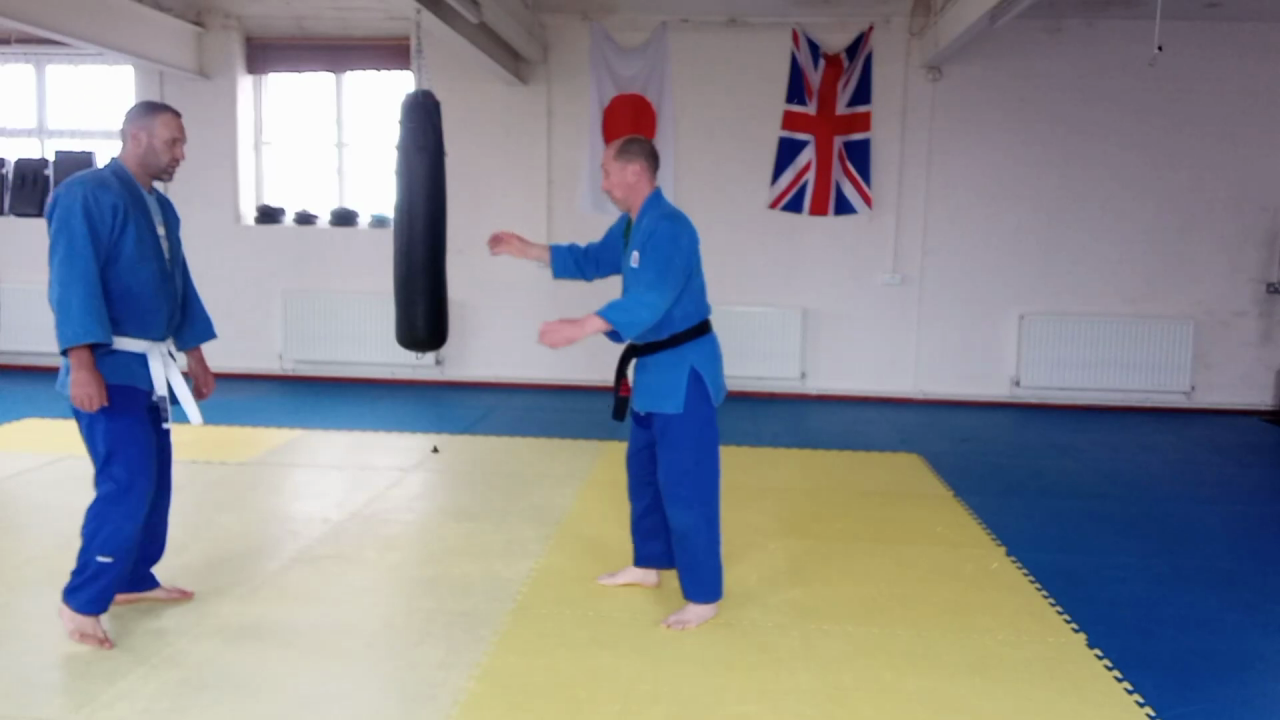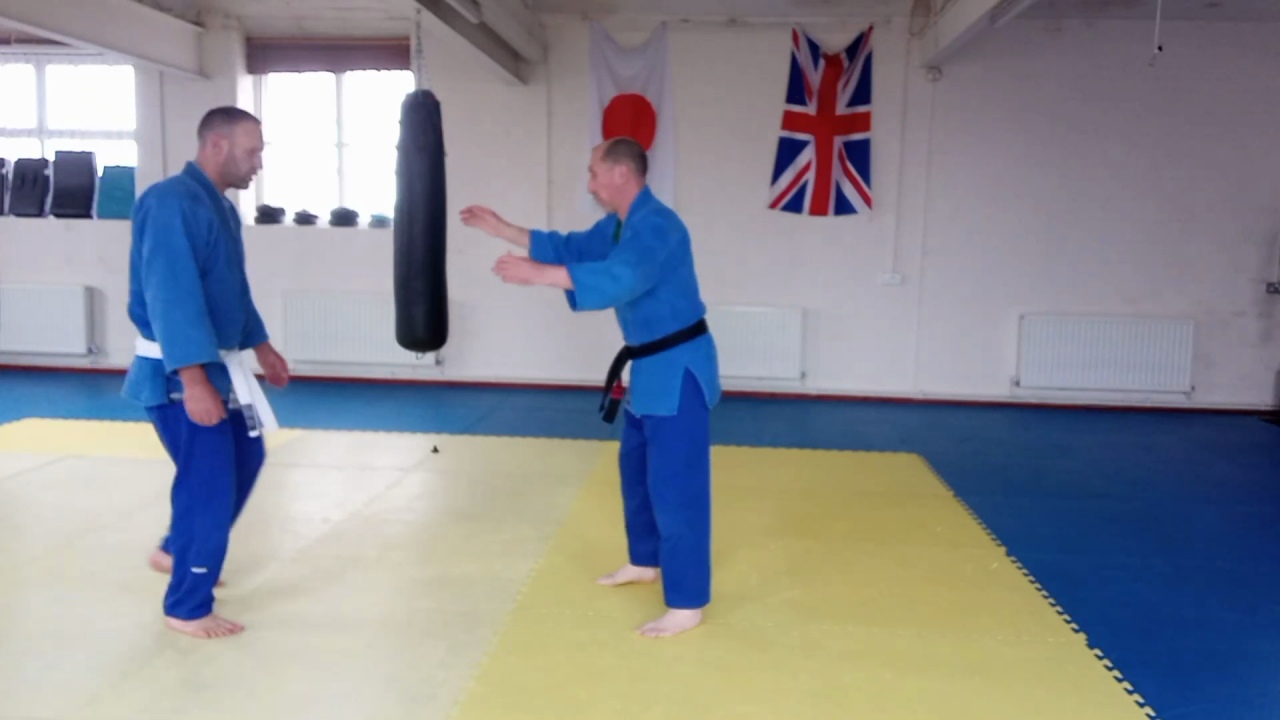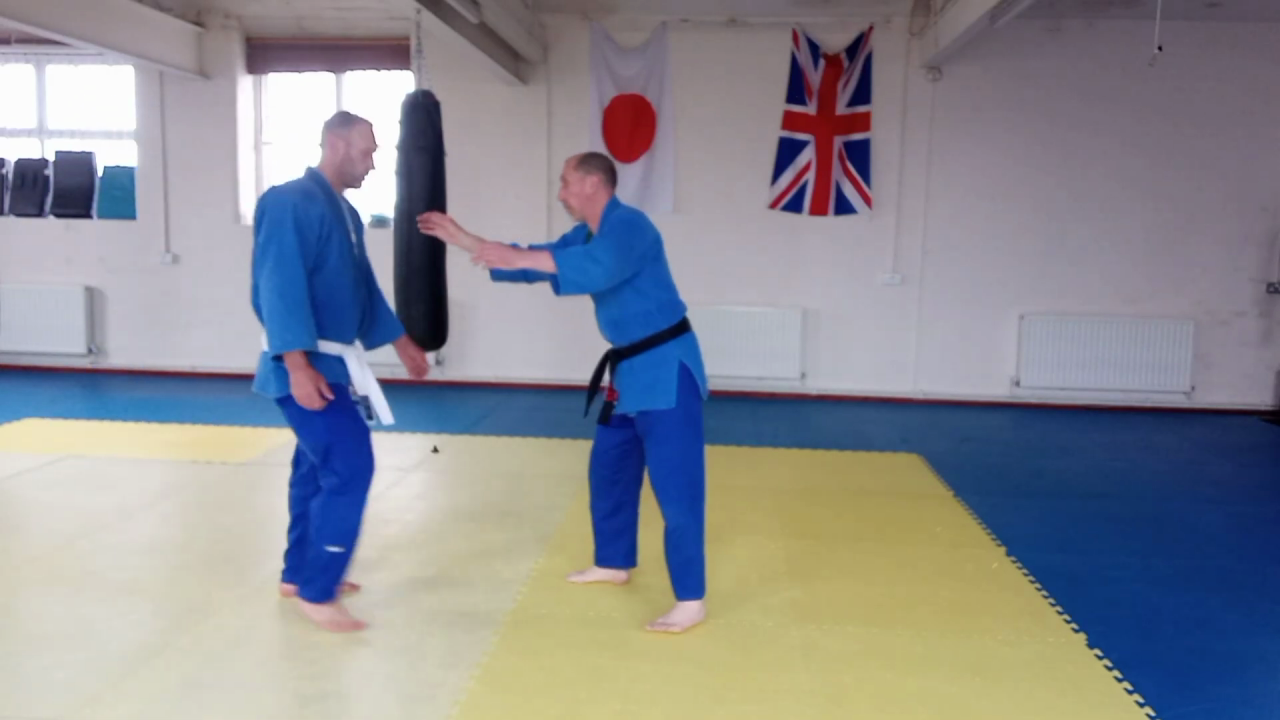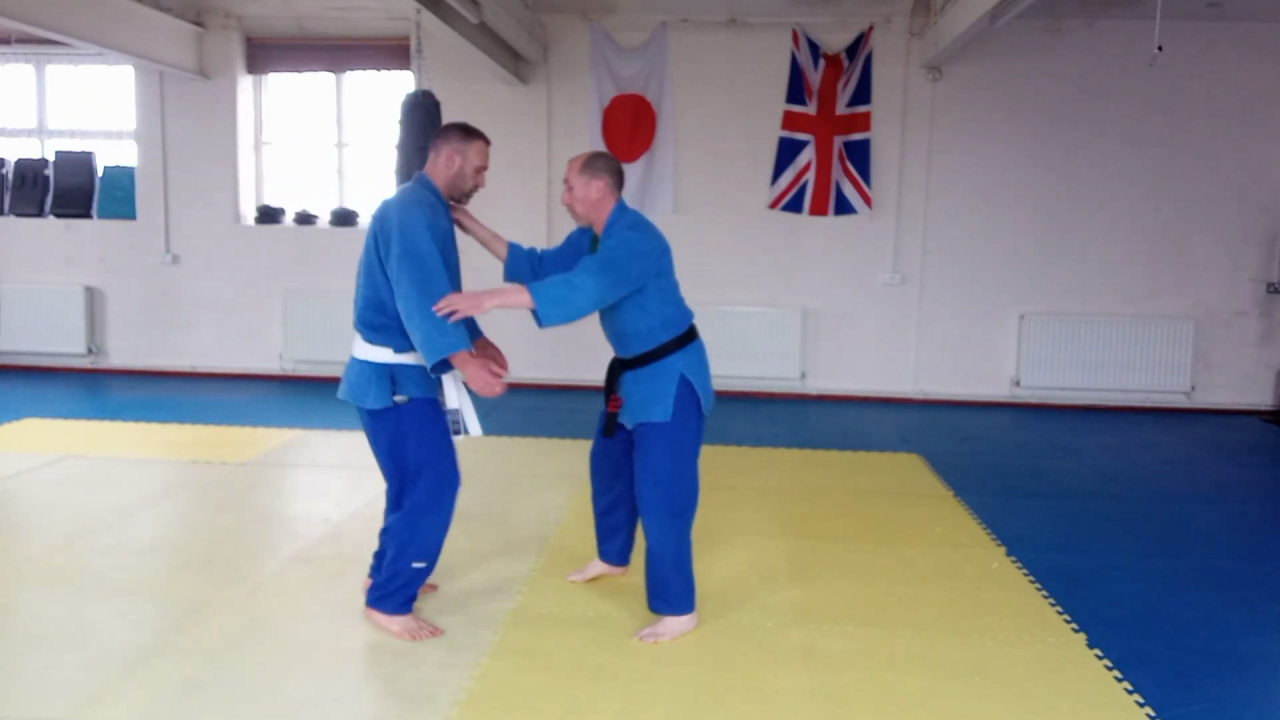
dt=0.7s
person 1, frame 1
left shoulder: (160, 206)
right shoulder: (87, 194)
left elbow: (178, 285)
right elbow: (74, 284)
left wrist: (195, 355)
right wrist: (81, 363)
left hip: (150, 365)
right hip: (107, 367)
left knee: (151, 481)
right knee: (127, 484)
left ankle: (133, 580)
right ankle: (82, 601)
person 1, frame 2
left shoulder: (219, 206)
right shoulder: (172, 204)
right elbow: (173, 298)
left wrist: (261, 346)
right wrist: (194, 380)
left hip: (214, 365)
right hip: (179, 373)
left knee: (243, 461)
right knee: (208, 485)
left ankle: (178, 550)
right ankle: (186, 606)
person 1, frame 3
left shoulder: (344, 212)
right shoulder: (289, 203)
left elbow: (363, 287)
right elbow: (280, 290)
left wrist: (401, 341)
right wrist: (297, 365)
left hip: (336, 360)
right hip: (306, 365)
left knee: (318, 470)
right knee: (349, 469)
left ankle: (301, 573)
right ankle: (317, 591)
person 1, frame 4
left shoulder: (428, 210)
right shoulder: (413, 211)
left elbow: (440, 296)
right elbow: (421, 299)
left wrist: (479, 342)
right wrist: (466, 362)
left hip: (399, 369)
right hip: (394, 373)
left knee: (413, 476)
right knee: (434, 482)
left ankle: (388, 579)
right ankle: (387, 600)
person 2, frame 1
left shoulder: (668, 227)
right shoulder: (629, 226)
left elbow: (649, 300)
right elbow: (592, 260)
left wrist: (579, 327)
right wrist: (527, 250)
left hip: (683, 367)
right hip: (655, 366)
left knee: (684, 482)
right knee: (644, 472)
left ankle: (703, 596)
right ankle: (648, 565)
person 2, frame 2
left shoulder: (655, 225)
right shoulder: (618, 224)
left elbow: (616, 279)
right elbow: (572, 248)
left wrist: (539, 274)
right wrist: (501, 229)
left hip: (678, 368)
right hip: (653, 365)
left knee: (675, 484)
right knee: (637, 468)
left ankle: (686, 604)
right ankle: (645, 560)
person 2, frame 3
left shoulder: (629, 225)
right shoulder: (585, 235)
left elbow: (599, 266)
right elbow: (534, 259)
left wrist: (522, 260)
right wrist: (460, 238)
left hip: (666, 366)
right hip: (632, 367)
left knee: (674, 479)
right knee: (610, 467)
left ankle: (690, 598)
right ankle: (614, 562)
person 2, frame 4
left shoulder: (634, 238)
right shoulder: (592, 236)
left elbow: (578, 289)
right elbow: (540, 266)
left wrist: (489, 299)
right wrist: (473, 228)
left hip: (671, 376)
right hip: (637, 374)
left knee: (660, 493)
right knee: (609, 464)
left ankle: (678, 610)
right ankle: (611, 558)
